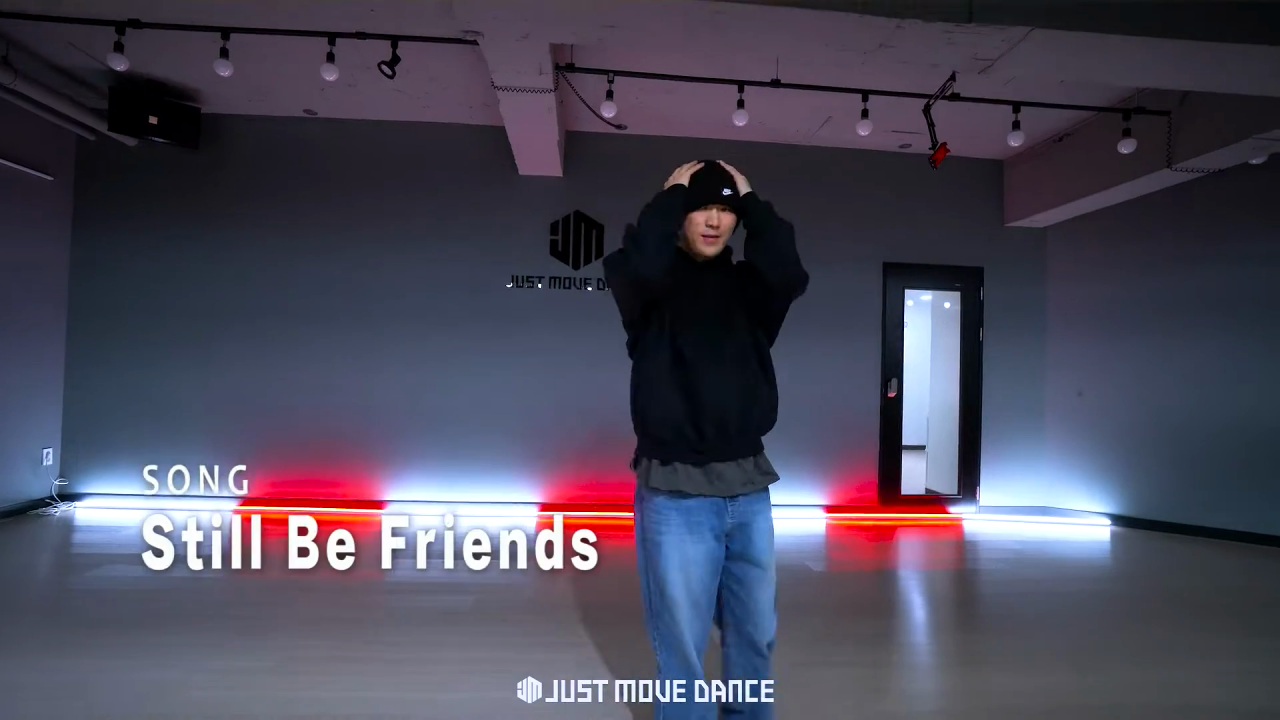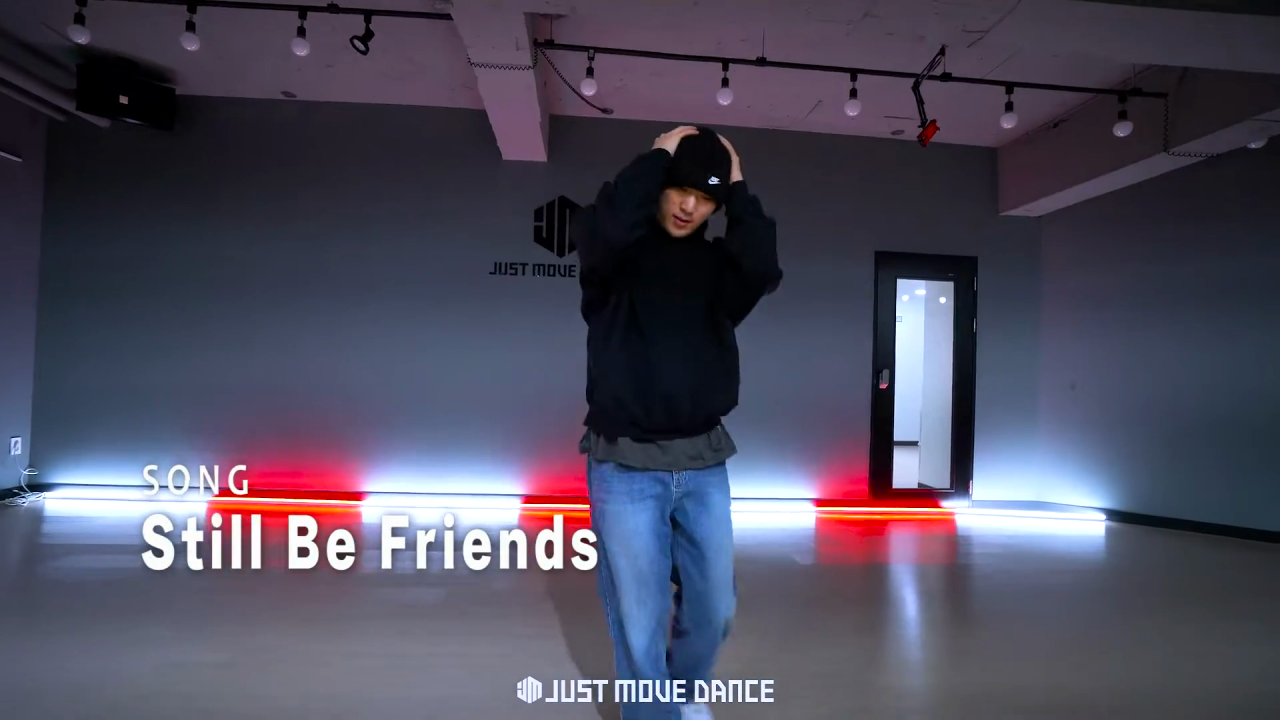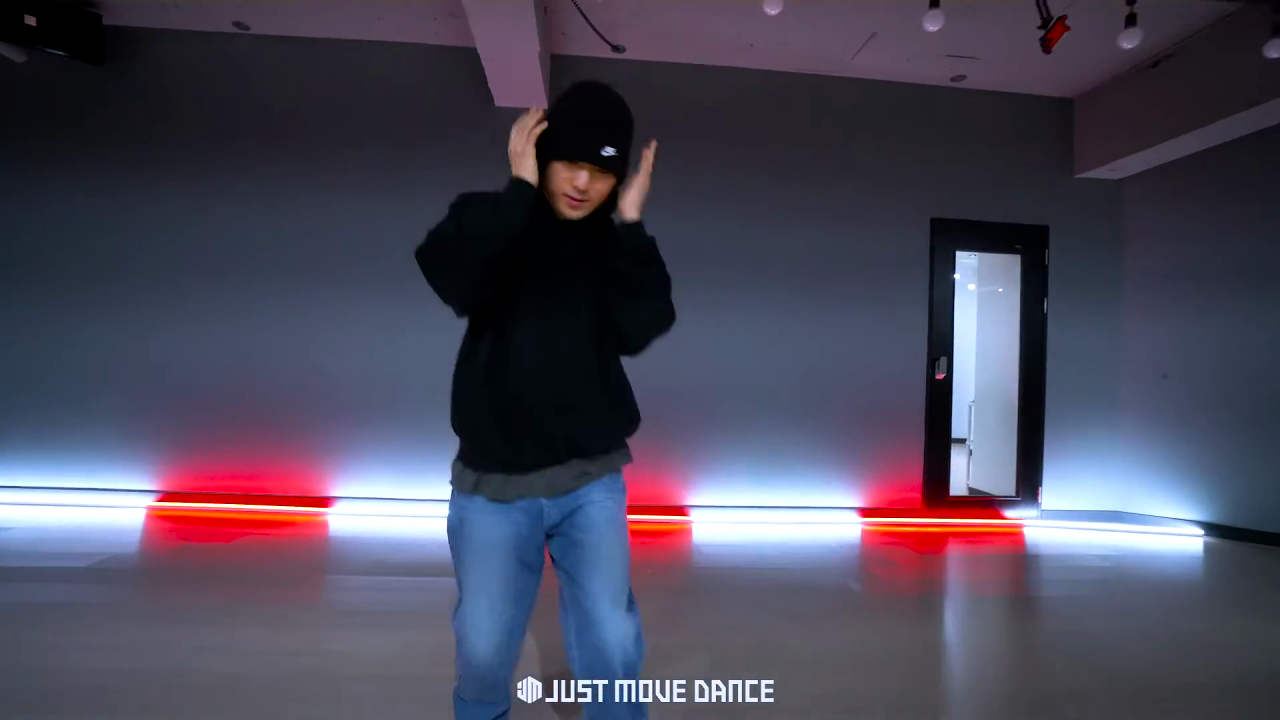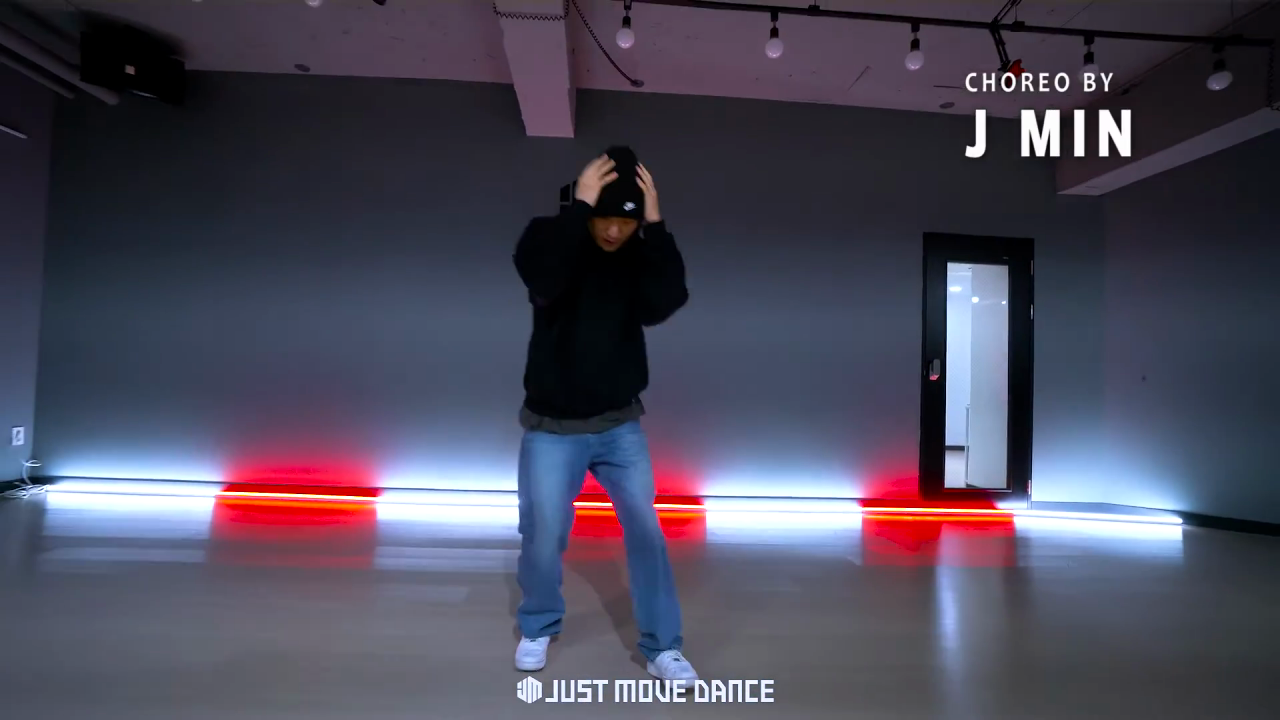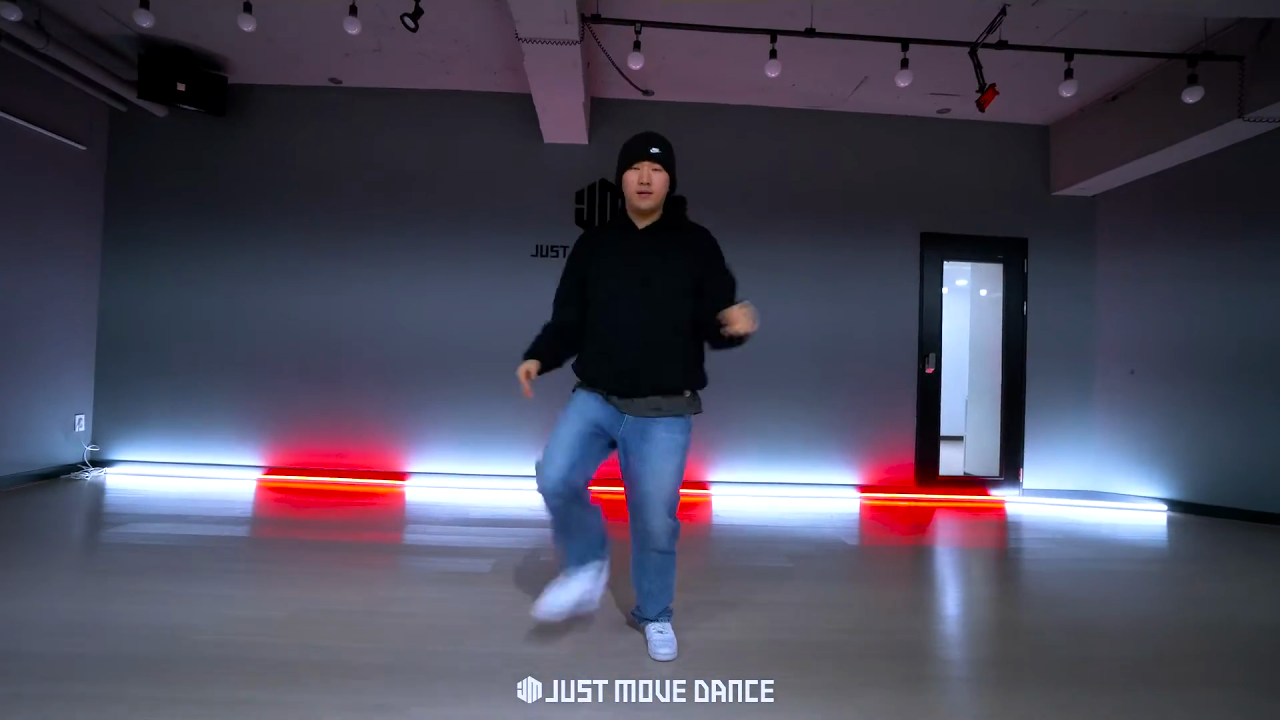
dt=1s
person 1, frame 1
left shoulder: (747, 285)
right shoulder: (653, 281)
left elbow: (789, 275)
right elbow: (636, 264)
left wrist: (751, 199)
right wrist: (672, 193)
left hip: (748, 486)
right hip: (674, 492)
left knee: (758, 630)
right knee: (683, 642)
person 1, frame 2
left shoulder: (716, 262)
right shoulder: (612, 248)
left elbow: (763, 270)
right elbow: (607, 227)
left wrist: (738, 188)
right wrist: (658, 156)
left hip: (703, 458)
right hip: (624, 463)
left knee: (714, 609)
right knee: (640, 620)
person 1, frame 3
left shoulder: (618, 249)
right shoulder: (489, 225)
left elbow: (637, 331)
right elbow: (451, 281)
left wrist: (631, 221)
right wrist: (517, 189)
left hip: (591, 480)
right hip: (491, 482)
left knee: (612, 637)
right knee: (484, 641)
person 1, frame 4
left shoulder: (641, 257)
right shoulder: (550, 238)
left elbow: (664, 302)
right elbow: (545, 282)
left wrist: (656, 224)
right wrist: (580, 206)
left hip: (620, 424)
right hip: (551, 425)
left knee: (646, 534)
right knee: (545, 537)
left ankle: (662, 648)
right ankle: (537, 627)
person 1, frame 5
left shoulder: (695, 246)
right shoulder: (594, 246)
left elbow: (715, 320)
right elbow: (569, 315)
left wrist: (737, 320)
right wrist: (541, 356)
left hip: (664, 410)
right hip: (596, 396)
left knee: (655, 524)
right knee: (555, 475)
left ankle: (654, 617)
right ankle: (587, 565)
